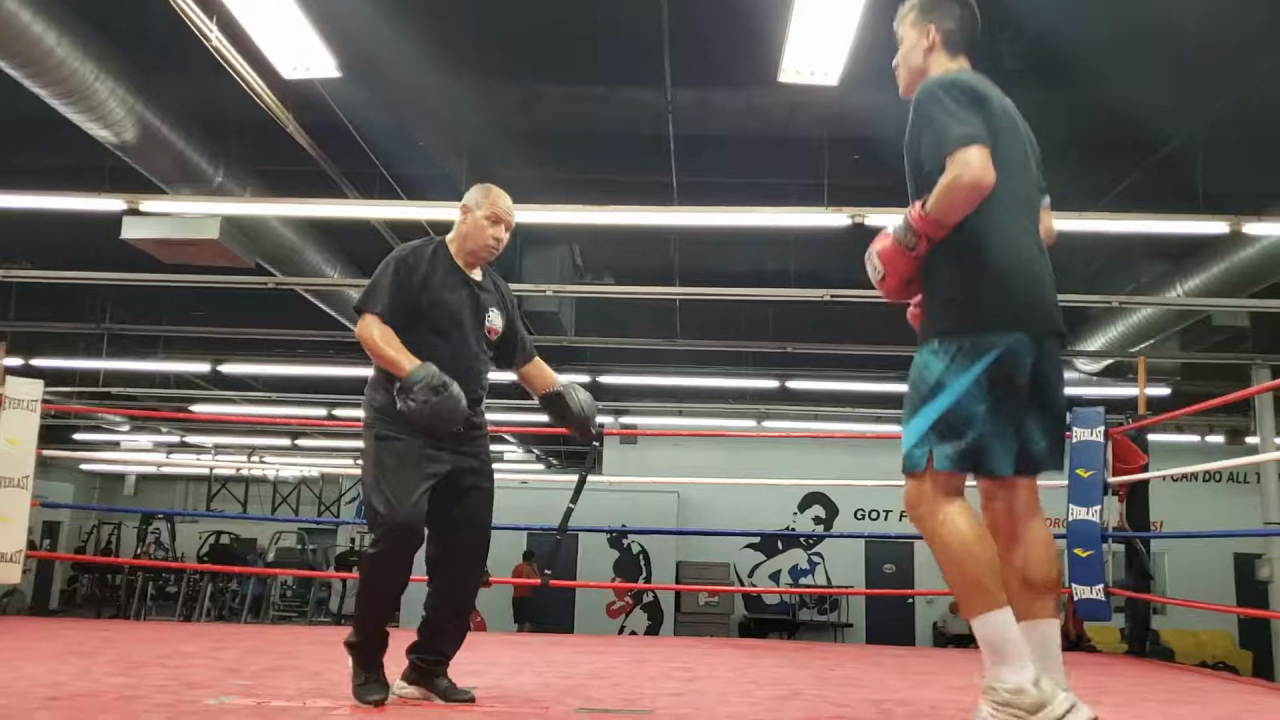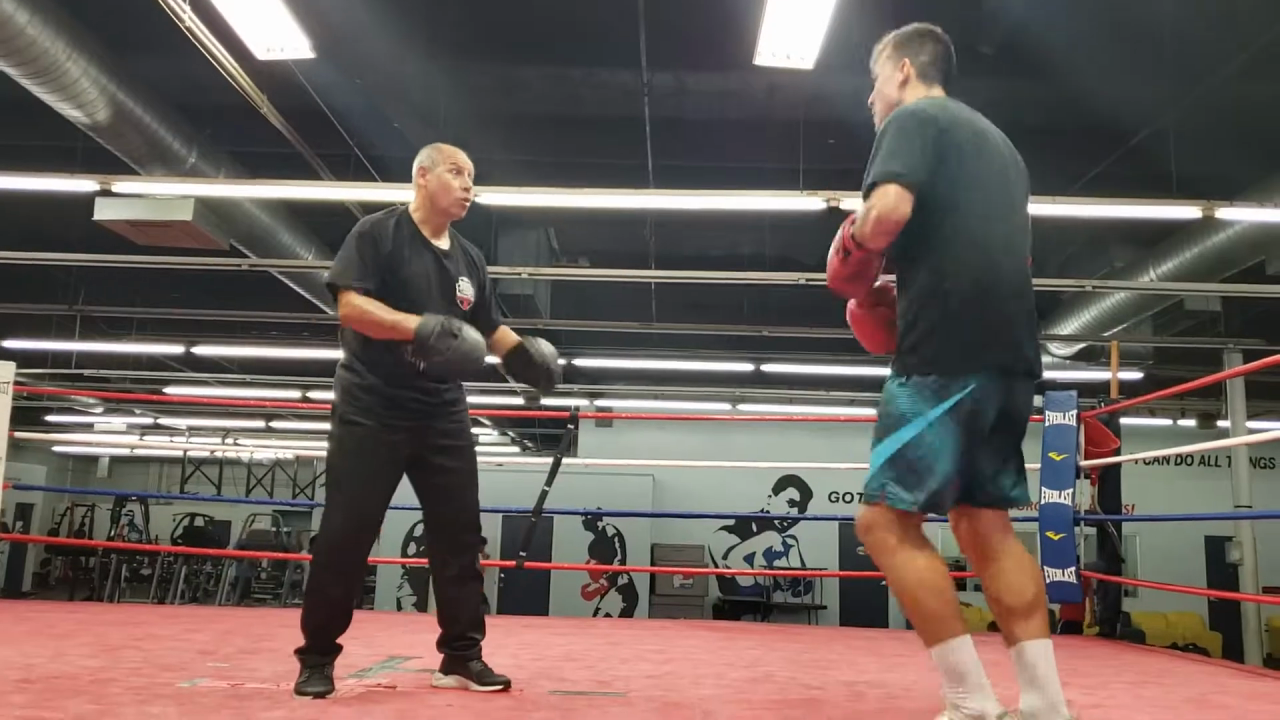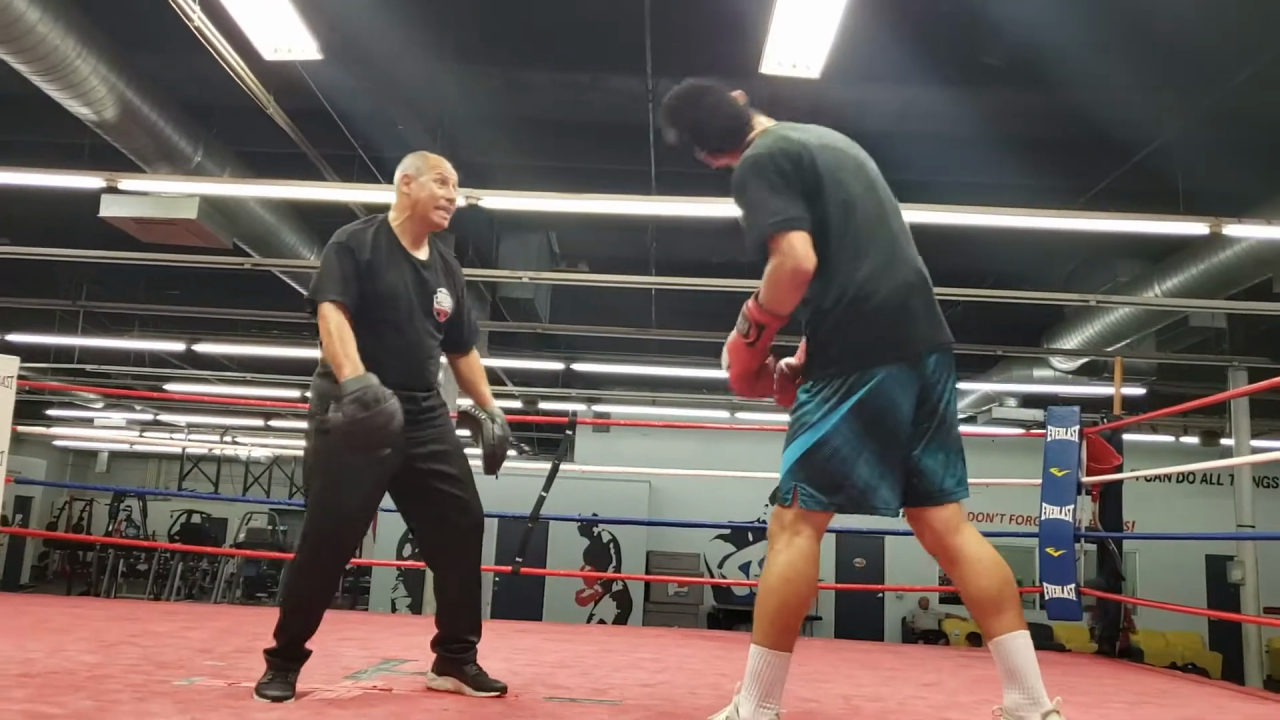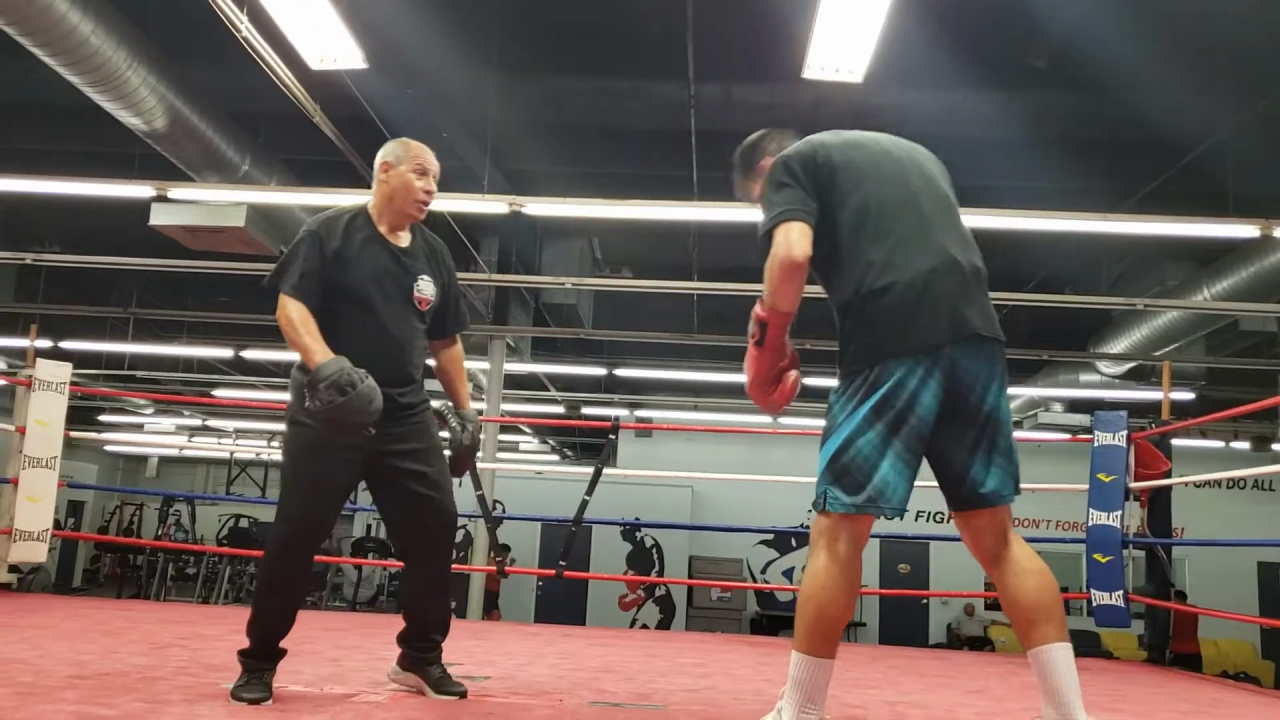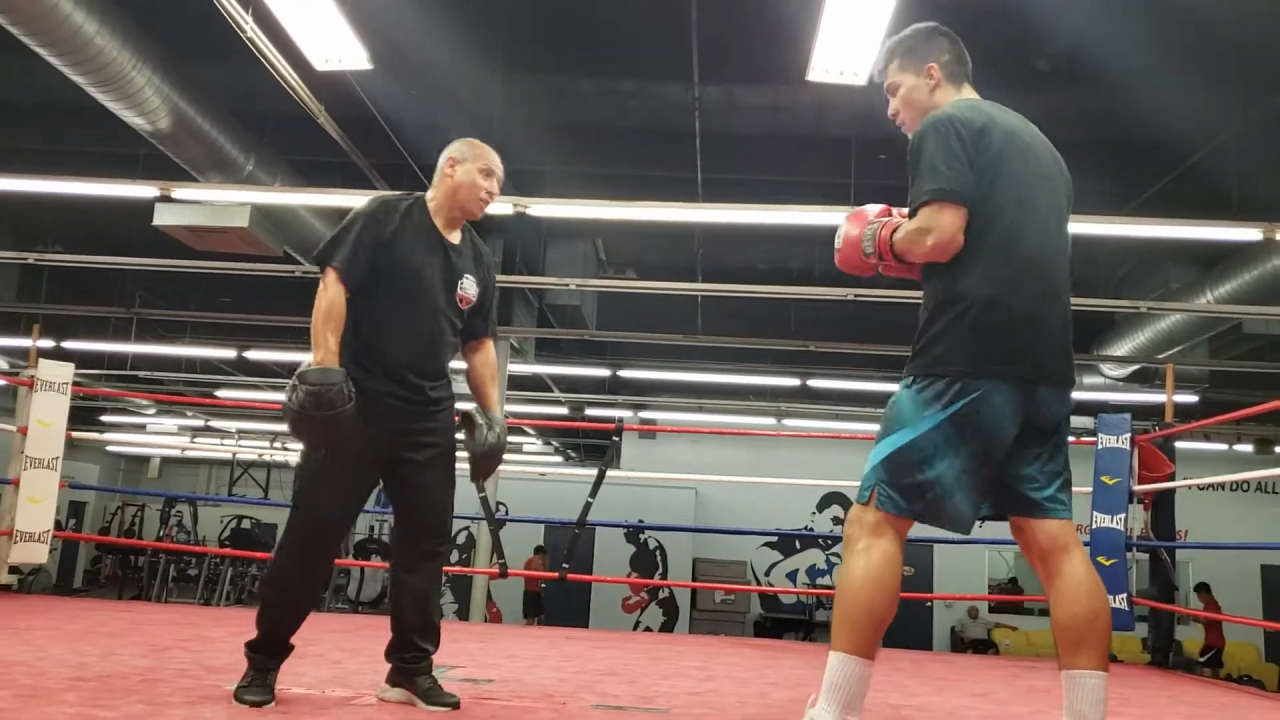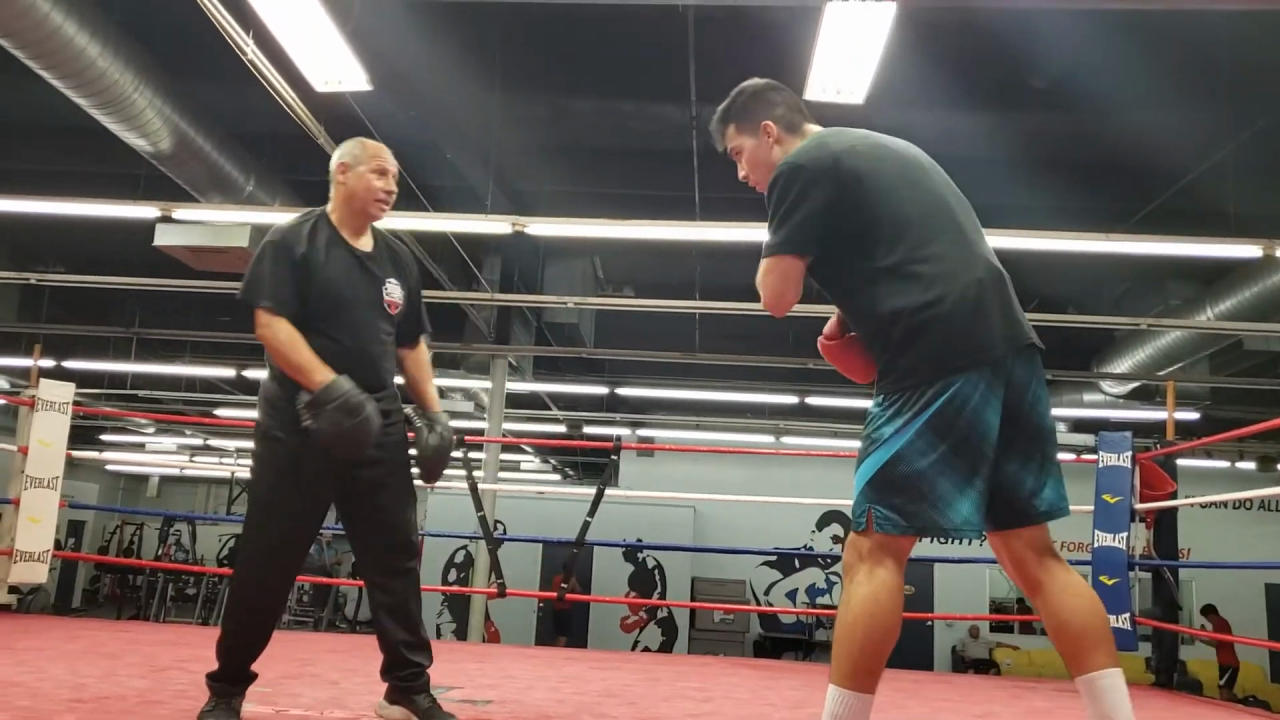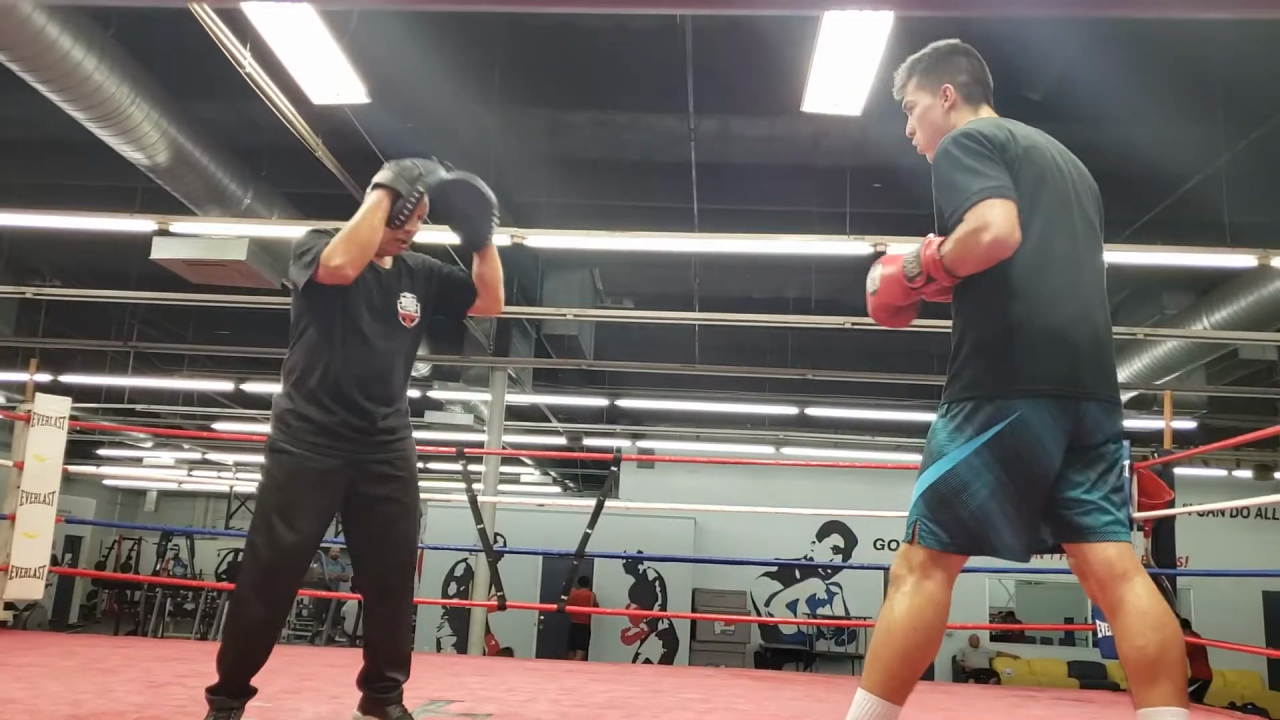
dt=0.7s
person 1, frame 1
left shoulder: (942, 93)
right shoulder: (1002, 106)
left elbow: (972, 176)
left wrist: (910, 237)
left hip: (974, 324)
right hip: (1027, 320)
left knee: (931, 491)
right knee: (1010, 503)
person 1, frame 2
left shoulder: (912, 120)
right shoulder: (999, 145)
left elbow: (891, 211)
left wrist: (853, 248)
left hip: (944, 355)
right hip: (1009, 355)
left knee: (886, 521)
right knee: (986, 527)
person 1, frame 3
left shoulder: (762, 162)
right shoulder: (830, 143)
left elbow: (797, 262)
left wrist: (753, 332)
right wrist: (811, 348)
left hip: (860, 357)
right hip: (923, 346)
left knee: (795, 522)
right knee: (946, 524)
person 1, frame 4
left shoulder: (795, 164)
right shoulder: (913, 152)
left elbow: (794, 256)
left wrist: (766, 340)
left hip: (889, 347)
right hip: (973, 336)
left knee: (836, 531)
right knee: (993, 535)
person 1, frame 5
left shoulder: (948, 126)
right shoulder: (1041, 146)
left elbow: (940, 236)
left wrist: (882, 242)
left hip: (966, 359)
right hip: (1043, 365)
left knee: (875, 523)
right knee: (1055, 544)
person 1, frame 6
left shoulder: (804, 166)
right shoulder: (893, 150)
left elbow: (777, 295)
left wrist: (775, 256)
left hip: (937, 365)
right hip: (1005, 350)
left knee: (874, 550)
right knee: (1030, 552)
person 1, frame 7
left shoulder: (969, 142)
right shoulder: (1068, 163)
left elbow: (996, 232)
left wrist: (924, 268)
left hip: (1003, 386)
right hip: (1088, 388)
left knee: (923, 565)
right knee: (1115, 571)
person 2, frame 1
left shoulder: (496, 292)
right shoulder: (412, 262)
left elbow: (523, 360)
right elbow: (369, 326)
left wrist: (560, 393)
right wrist: (414, 372)
left hip: (465, 437)
right hip: (402, 427)
left knee: (465, 553)
right knee: (399, 526)
left ankle: (427, 667)
right ankle: (367, 652)
person 2, frame 2
left shoulder: (468, 258)
right shoulder: (377, 232)
left elbow: (491, 330)
right elbow: (350, 305)
left wrist: (526, 352)
right wrist: (419, 327)
left hip: (442, 415)
right hip: (372, 408)
left knee: (459, 532)
right knee: (346, 532)
left ankle: (461, 655)
right ankle: (317, 657)
person 2, frame 3
left shoulder: (446, 268)
right shoulder: (356, 243)
left elbow: (462, 348)
right elbow: (331, 313)
left wrist: (488, 410)
right wrist: (354, 379)
left hip: (425, 422)
right hip: (358, 415)
left knee: (461, 529)
right knee: (329, 536)
left ankle: (455, 659)
right ankle: (284, 660)
person 2, frame 4
left shoulder: (434, 255)
right shoulder: (329, 233)
left elbow: (446, 339)
right elbow: (290, 305)
left wrist: (464, 409)
right wrist: (326, 365)
left hip: (406, 414)
right hip: (329, 411)
left knee: (435, 527)
right knee: (297, 534)
left ankle: (421, 656)
right ankle: (259, 660)
person 2, frame 5
left shoulder: (477, 259)
right shoulder: (384, 218)
left elbow: (479, 341)
right elbow: (334, 285)
left wrist: (490, 413)
right wrist: (324, 367)
left hip: (428, 416)
right hip: (356, 403)
left knee: (426, 539)
right knee: (315, 529)
left ankle: (411, 669)
right ankle: (264, 660)
person 2, frame 6
left shoulder: (397, 259)
right shoulder: (293, 242)
left elbow: (410, 343)
right elbow: (270, 323)
left wrist: (432, 414)
right wrist: (328, 386)
left hip: (378, 433)
right hip: (304, 430)
left knee: (396, 559)
right knee: (268, 559)
person 2, frame 7
left shoulder: (420, 273)
right shoulder: (317, 244)
left elbow: (489, 302)
right elbow: (342, 266)
left wrist: (480, 236)
right wrist: (385, 190)
left hip: (386, 446)
right hip: (309, 439)
left knee: (392, 574)
right knee: (272, 568)
